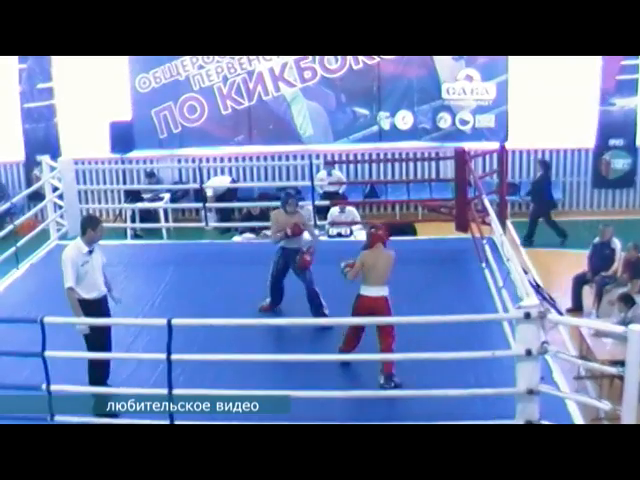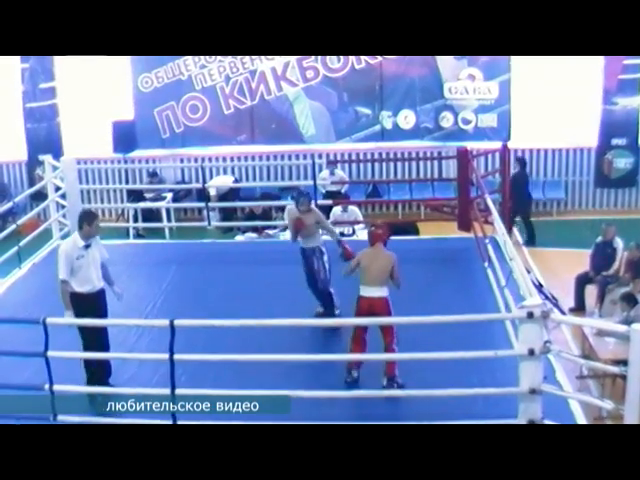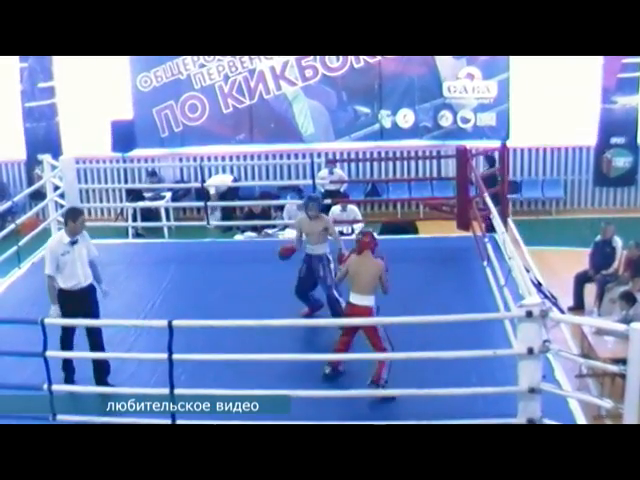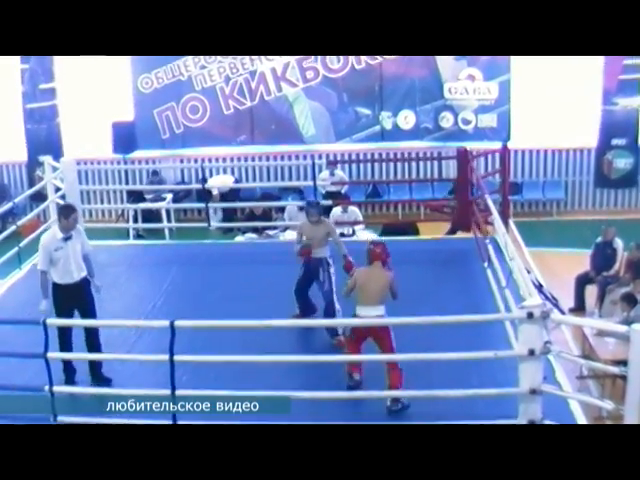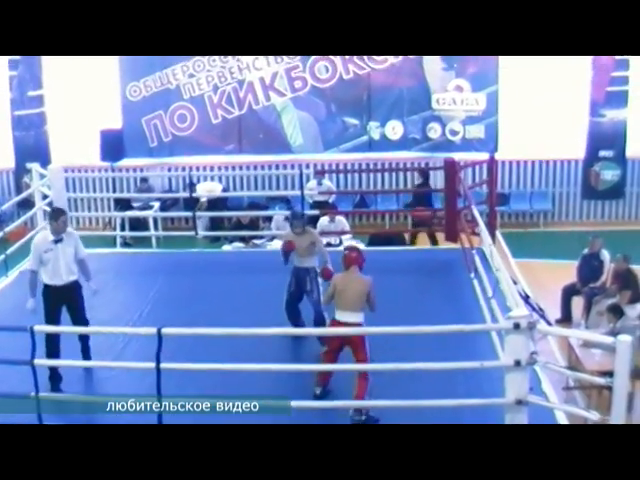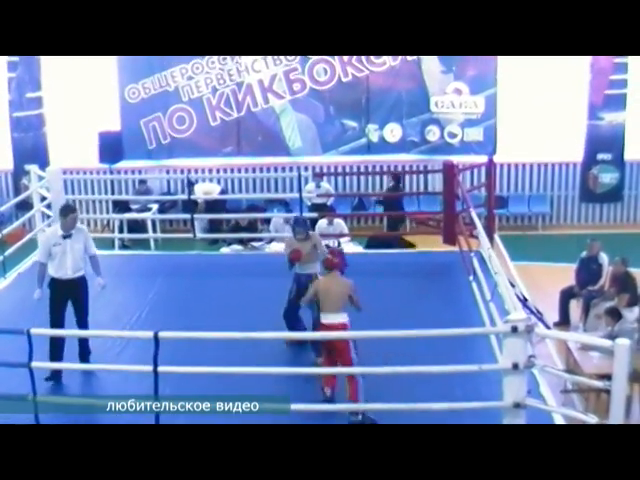
dt=0.3s
person 1, frame 1
left shoulder: (95, 247)
right shoulder: (71, 254)
right elbow: (70, 290)
left wrist: (110, 291)
right wrist: (80, 318)
left hip: (101, 301)
right hip: (86, 305)
left knee: (105, 346)
right knee: (95, 352)
left ankle: (100, 384)
right ankle: (99, 399)
person 1, frame 2
left shoulder: (95, 240)
right shoulder: (67, 248)
right elbow: (64, 282)
left wrist: (113, 286)
right wrist: (68, 310)
left hip: (98, 295)
right hip: (80, 300)
left knee: (102, 341)
right knee: (90, 345)
left ankle: (103, 381)
right ankle: (92, 384)
person 1, frame 3
left shoulder: (83, 236)
right shoulder: (53, 244)
right elbow: (50, 278)
left wrist: (100, 284)
right wrist: (54, 306)
left hip: (88, 292)
right hip: (67, 296)
left knee: (96, 337)
right knee: (67, 338)
left ankle: (102, 380)
right ankle: (68, 374)
person 1, frame 4
left shoulder: (79, 232)
right shoulder: (47, 240)
right elbow: (44, 272)
left wrist: (93, 278)
right wrist: (45, 299)
left hip: (82, 285)
right hip: (61, 290)
left knee: (91, 328)
right knee: (64, 333)
left ankle: (96, 372)
right ankle: (69, 373)
person 1, frame 5
left shoulder: (72, 235)
right shoulder: (39, 242)
left elbow: (81, 260)
right elbow: (34, 272)
left wrist: (89, 281)
right wrist: (32, 297)
left hip: (72, 287)
right hip: (51, 291)
left knee: (82, 324)
right knee: (52, 336)
left ankle: (86, 356)
right ankle: (54, 379)
person 1, frame 6
left shoulder: (82, 232)
right shoulder: (48, 236)
left elbow: (92, 256)
right elbow: (42, 263)
left wrist: (99, 276)
right wrist: (39, 288)
left hip: (78, 282)
right hip: (57, 284)
left knee: (82, 322)
right knee: (56, 326)
left ankle: (85, 357)
right ankle: (56, 369)
person 2, frame 1
left shoulder: (364, 255)
right shoulder: (391, 255)
left elbow: (351, 278)
left wrist: (346, 268)
left hip: (364, 299)
right hip: (381, 301)
left knee: (355, 329)
right knee: (387, 339)
left ankle: (344, 354)
right ankle: (387, 378)
person 2, frame 2
left shoulder: (362, 254)
right shoulder: (391, 257)
left elbow: (347, 272)
right elbow: (397, 284)
left hip: (363, 301)
right hip: (381, 302)
left knee: (358, 338)
right knee: (389, 340)
left ankle: (353, 373)
right ankle: (390, 379)
person 2, frame 3
left shoulder: (352, 260)
right shoulder: (379, 264)
left elbow: (337, 279)
right elbow: (386, 290)
left hip: (351, 308)
right hip: (367, 311)
left knee: (346, 338)
right knee: (384, 349)
left ankle: (331, 367)
right ankle: (377, 383)
person 2, frame 4
left shoulder: (359, 272)
right shoulder: (389, 275)
left elbow: (346, 292)
right elbow: (395, 296)
left hip: (360, 320)
left knee: (352, 345)
right knee: (392, 361)
left ankle: (355, 377)
right ankle: (394, 401)
person 2, frame 5
left shoulder: (337, 278)
right shoulder: (367, 281)
left elbow: (325, 301)
right elbow: (372, 308)
left hip: (337, 326)
right hip: (355, 329)
left knee: (329, 357)
right knee: (362, 370)
left ankle: (320, 389)
right ankle: (359, 411)
person 2, frame 6
left shoulder: (319, 281)
right shoulder: (347, 284)
left elbow: (305, 301)
right elbow: (359, 307)
left hip: (324, 328)
right hip: (340, 329)
left knee: (329, 361)
right knee: (351, 372)
left ankle: (328, 393)
right ankle: (356, 414)
person 3, frame 1
left shoulder: (301, 216)
right shoulder: (276, 215)
left elbow: (314, 236)
right elbow: (274, 239)
left wrist: (309, 252)
right wrist: (286, 234)
left hip: (298, 251)
right hip: (283, 251)
left knee: (309, 284)
right knee: (274, 280)
left ankle: (322, 315)
right ankle: (273, 303)
person 3, frame 2
left shoulder: (315, 213)
right shoulder: (291, 213)
left elbow: (329, 229)
right elbow: (293, 238)
left wrist: (341, 244)
right wrist: (296, 229)
left hip: (317, 251)
right hip: (305, 251)
left knee: (323, 285)
right knee: (312, 284)
left ankle: (333, 315)
right ankle: (327, 309)
person 3, frame 3
left shoulder: (325, 221)
right shoulder: (300, 222)
left elbow: (337, 238)
right elbow: (298, 241)
left wrist: (341, 251)
right wrist: (292, 248)
left hip: (323, 259)
right hip: (308, 258)
left knee: (330, 292)
right knee: (300, 290)
right ankle: (314, 306)
person 3, frame 4
left shoulder: (328, 226)
right shoulder: (303, 226)
left elbow: (339, 242)
right elbow: (298, 244)
left wrist: (347, 258)
right wrist: (300, 250)
left hip: (324, 262)
right hip: (309, 262)
left knee: (329, 297)
right knee: (299, 290)
left ankle: (335, 333)
right ankle: (307, 310)
person 3, frame 5
left shoulder: (312, 235)
right shoulder: (288, 236)
left elbow: (323, 252)
right elbow: (285, 261)
left wrist: (328, 266)
right wrist: (285, 253)
left hip: (311, 272)
right hip: (296, 271)
left knee: (317, 307)
right knee: (290, 303)
left ankle: (325, 341)
right ankle: (299, 328)
person 3, frame 6
left shoulder: (314, 238)
right shoulder: (289, 242)
left elbow: (324, 255)
right elbow: (290, 267)
right wrist: (291, 260)
left hip: (313, 278)
right hip: (299, 277)
left knee: (317, 315)
right knee: (289, 312)
left ankle: (320, 353)
